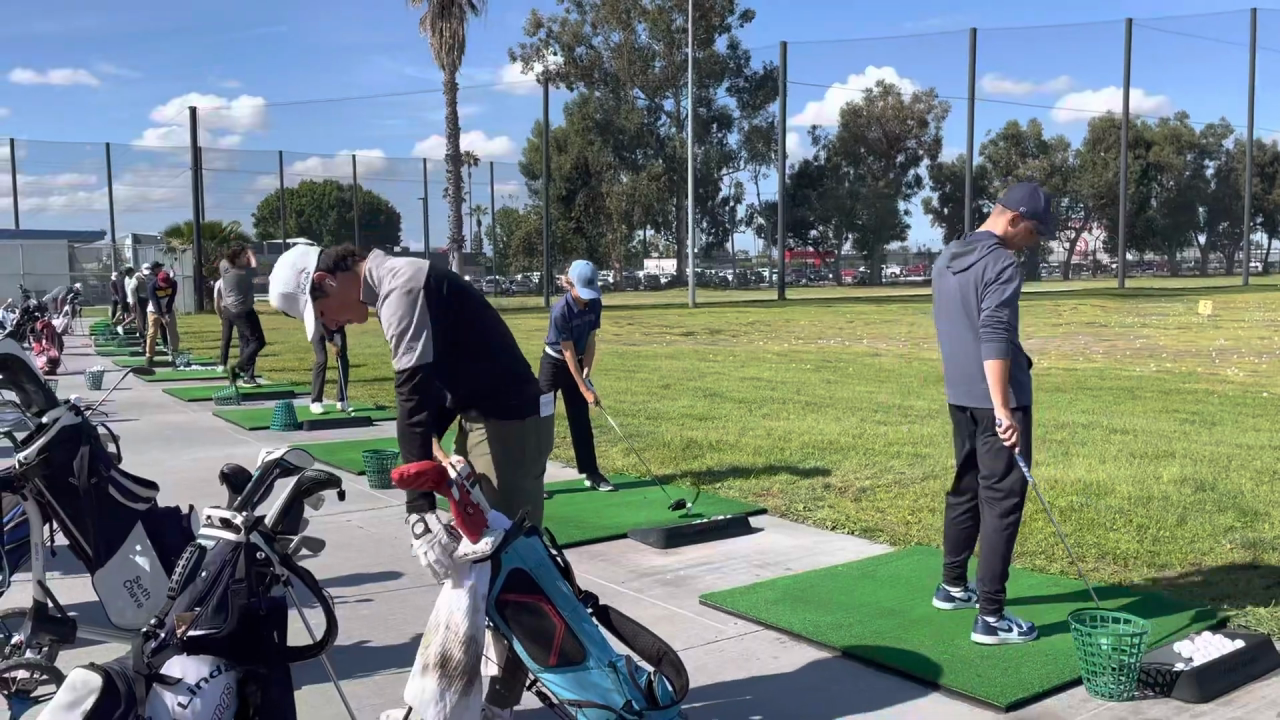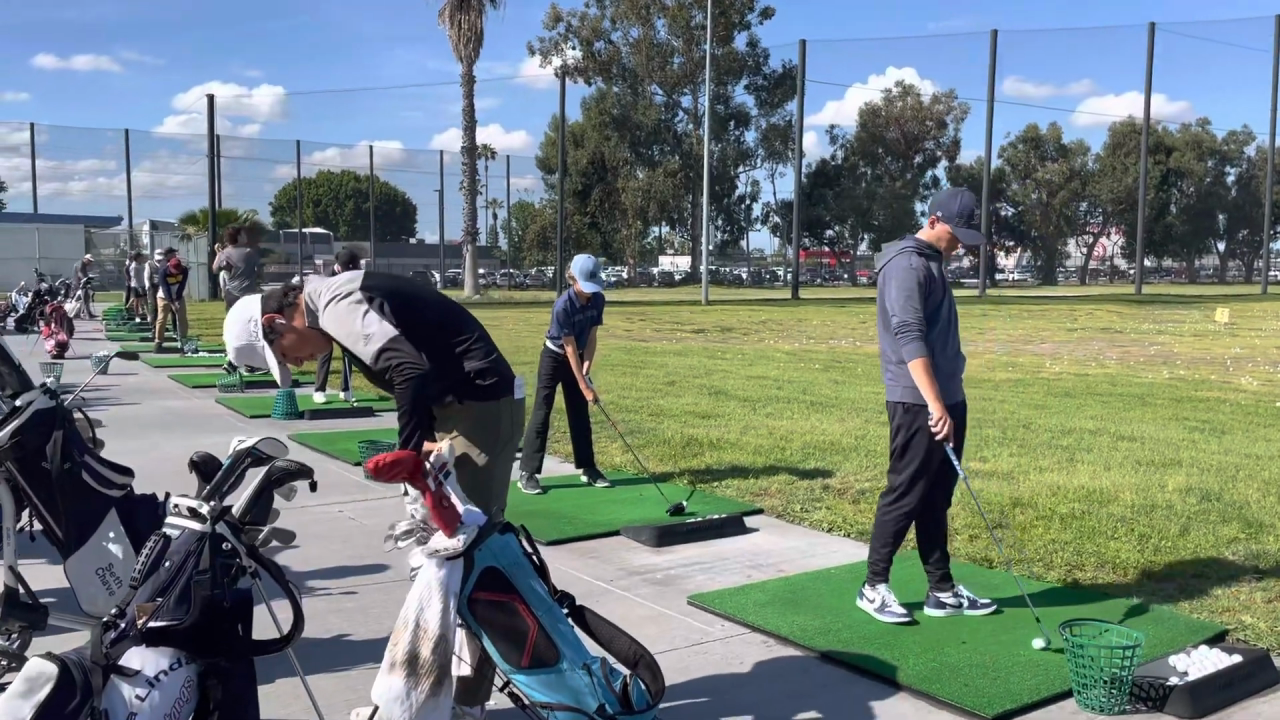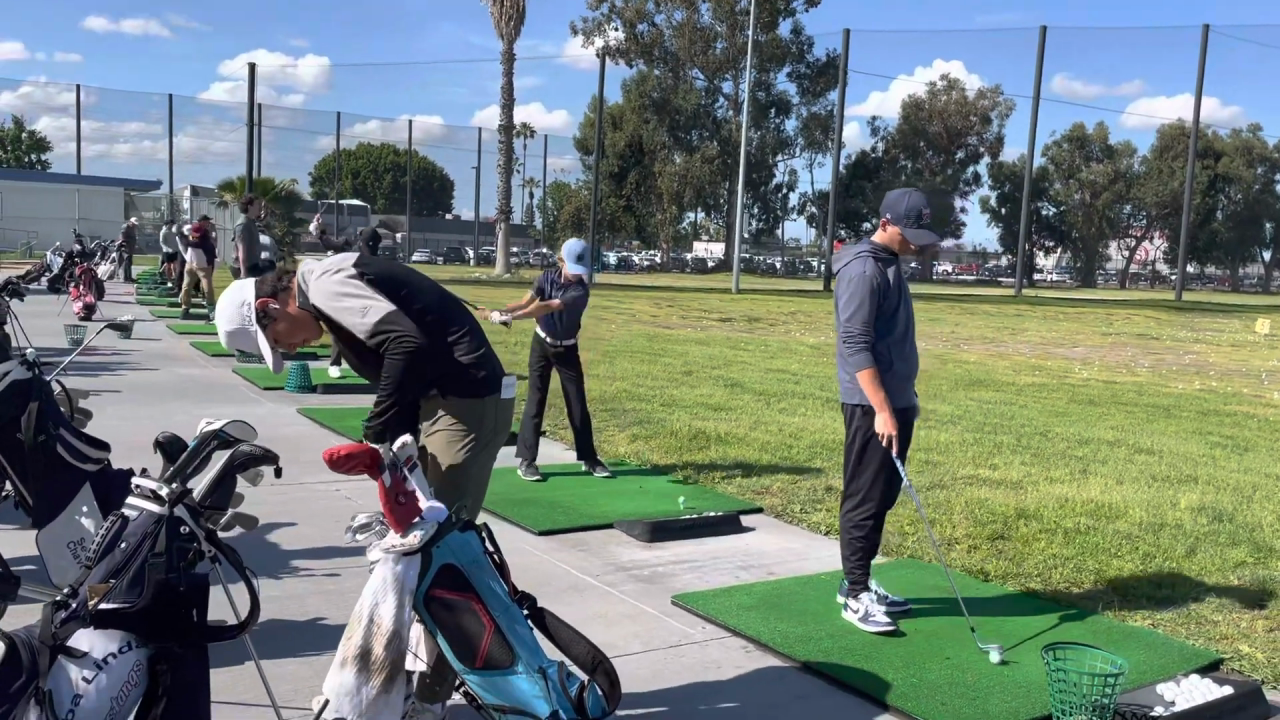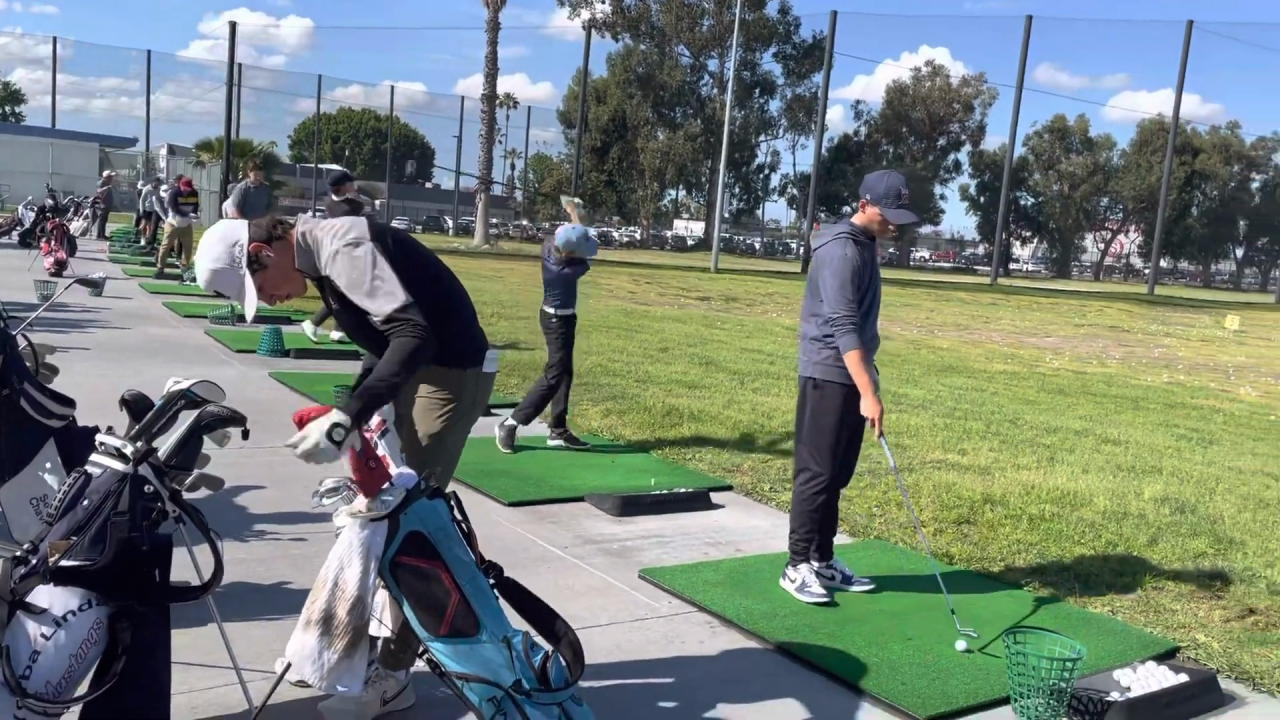
dt=1s
person 1, frame 1
left shoulder: (399, 290)
right shoulder: (393, 282)
left elbow: (413, 403)
left wrist: (419, 512)
right wrist: (432, 437)
left hip: (510, 421)
right hip: (483, 419)
person 1, frame 2
left shoulder: (336, 304)
right shoulder: (339, 301)
left elbow: (412, 371)
left wrist: (407, 458)
right wrist: (425, 443)
left hip: (481, 403)
right hip: (460, 403)
person 1, frame 3
left shoulder: (325, 283)
right shoulder: (331, 292)
left elbow: (407, 344)
left wrist: (377, 439)
right wrist: (397, 446)
left hip: (467, 400)
right hip: (439, 399)
person 1, frame 4
left shoulder: (342, 247)
right shoulder: (321, 256)
left elbow: (413, 333)
left wrist: (346, 418)
right wrist: (356, 408)
left hip: (450, 371)
right hip: (418, 369)
left ankle: (391, 676)
person 2, frame 1
left shoulder: (947, 260)
right shoulder: (1001, 264)
right elbow: (994, 339)
right wrist: (1002, 408)
left hip: (960, 398)
right hip: (998, 402)
left knee: (966, 492)
right knee: (1003, 505)
left ankle: (953, 585)
right ankle: (991, 616)
person 2, frame 2
left shoulder: (932, 261)
right shoulder: (906, 265)
right elbow: (907, 339)
right wrist: (935, 404)
left hip: (947, 397)
right hip: (916, 404)
left knee: (936, 498)
right knee: (904, 495)
left ankle: (941, 590)
right ankle: (874, 587)
person 2, frame 3
left shoulder: (890, 262)
right shoulder: (862, 271)
right elbow: (856, 347)
right wrist: (881, 410)
left hip: (898, 398)
right hip: (870, 404)
left knee: (883, 497)
right knee: (863, 498)
left ankle: (860, 581)
right ankle: (855, 594)
person 2, frame 4
left shoulder: (864, 244)
right shoulder: (840, 251)
right elbow: (843, 327)
left wrist: (866, 384)
right wrist: (869, 393)
left hip: (849, 376)
right hip: (827, 375)
left knee: (837, 475)
right knee: (816, 472)
left ankle: (822, 561)
right ankle: (797, 567)
person 3, frame 1
left shoulder: (594, 304)
right shoulder: (560, 311)
left elbow: (590, 342)
right elbow: (568, 352)
left wrist: (586, 376)
right wrist: (584, 388)
left hip: (576, 363)
right hip: (554, 363)
left knee: (581, 419)
left ankle: (591, 473)
person 3, frame 2
left shoulder: (598, 300)
right shoulder: (563, 306)
left elbow: (591, 338)
right elbow: (570, 347)
left wrist: (586, 371)
right wrist: (583, 385)
left hip: (577, 359)
right hip: (554, 358)
left knee: (581, 415)
right knee: (542, 413)
left ankle: (588, 468)
right ankle: (527, 473)
person 3, frame 3
left shoulder: (580, 290)
right shoulder: (548, 276)
left elbow: (547, 307)
right elbow: (526, 301)
left wrist: (510, 317)
right wrist: (501, 312)
left hip: (567, 349)
right hip: (542, 344)
left knee: (578, 405)
right knee: (536, 401)
left ankle: (589, 458)
right ankle: (526, 460)
person 3, frame 4
left shoulder: (550, 250)
right shoulder: (573, 269)
left wrist: (574, 217)
right wrist: (576, 215)
left hip: (553, 318)
right hip: (560, 322)
left knee: (563, 374)
right knee: (552, 377)
left ankle: (558, 430)
right ankle: (511, 423)
